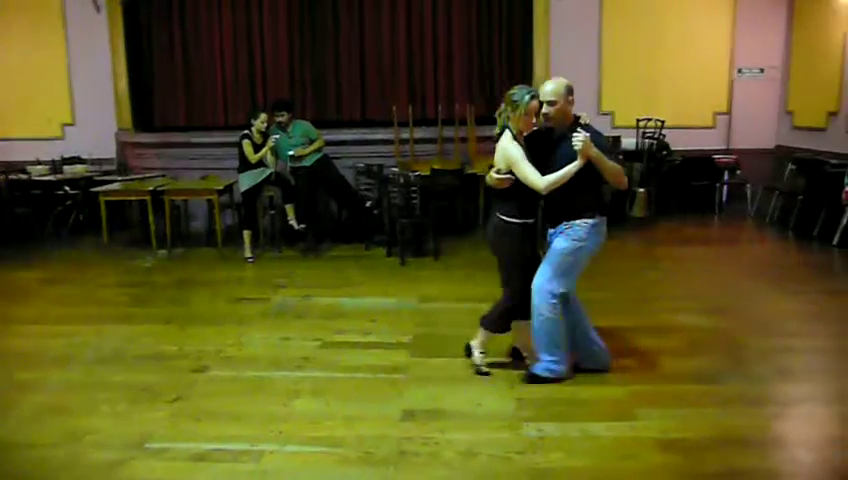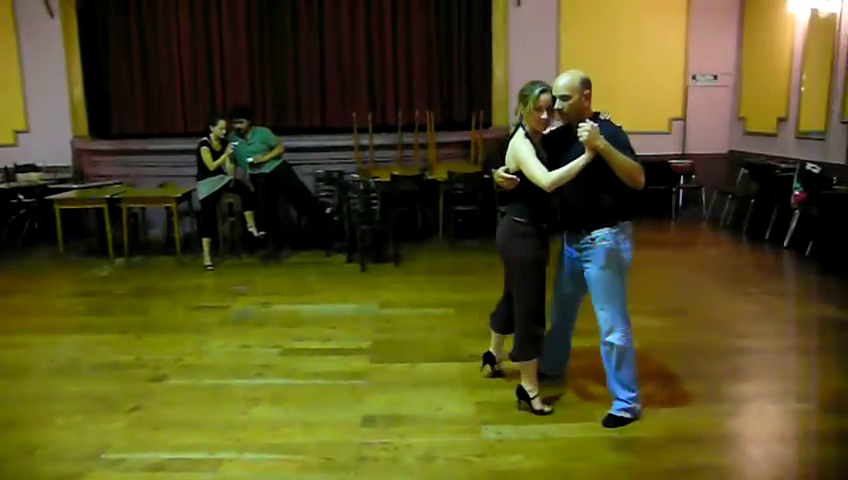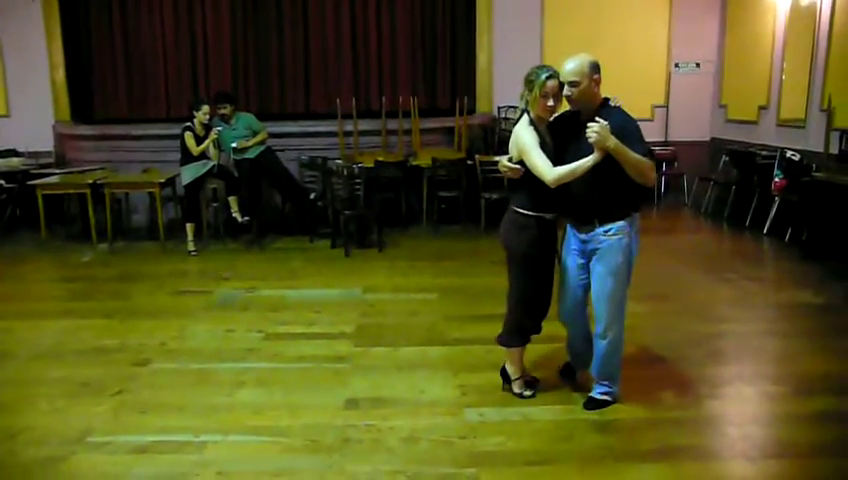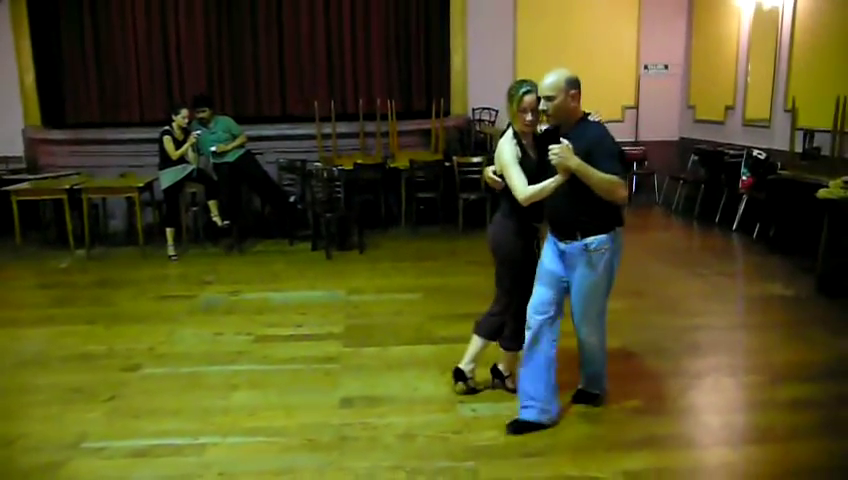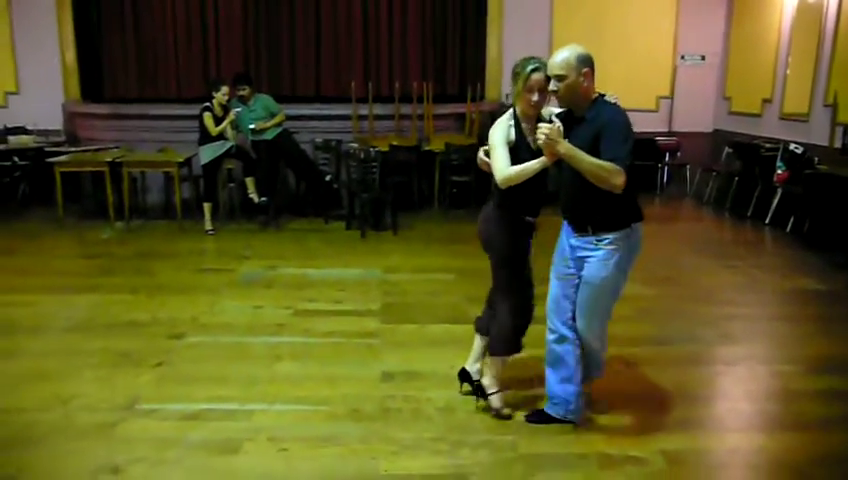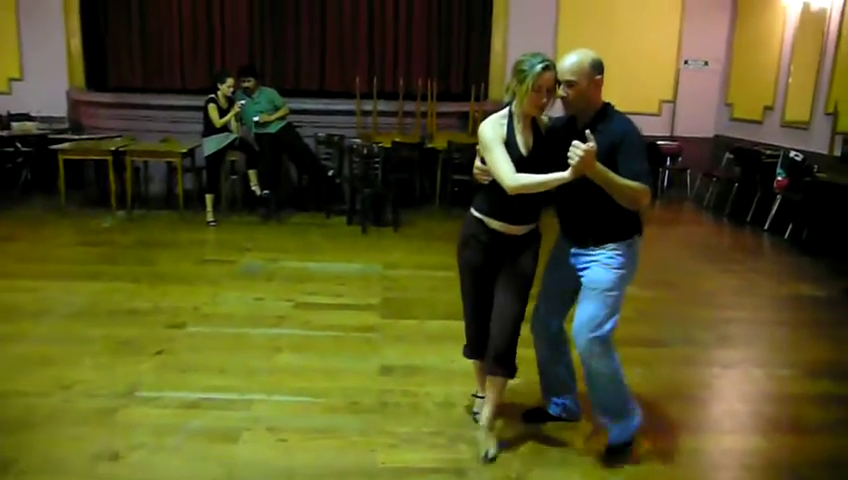
dt=0.7s
person 1, frame 1
left shoulder: (589, 136)
left elbow: (621, 181)
left wrist: (592, 153)
right wrist: (495, 176)
left hip: (582, 228)
right hip: (556, 228)
left knee: (544, 289)
right knee: (559, 293)
left ankle: (552, 364)
right ankle: (594, 354)
person 1, frame 2
left shoulder: (608, 132)
right shoulder: (557, 138)
left elbow: (637, 180)
left wrist: (601, 146)
right wrist: (504, 175)
left hip: (605, 239)
right hip: (573, 239)
left knee: (612, 323)
right knee: (562, 308)
left ankle: (627, 402)
right ankle: (552, 365)
person 1, frame 3
left shoulder: (619, 121)
right shoulder: (563, 123)
left elbow: (649, 177)
left wrist: (611, 144)
right wrist: (510, 164)
left hip: (612, 232)
right hip: (576, 230)
left knee: (606, 315)
right knee: (570, 307)
left ankle: (605, 386)
right ankle: (579, 359)
person 1, frame 4
left shoulder: (596, 137)
right shoulder: (547, 136)
left elbow: (619, 193)
left wrist: (575, 165)
left hip: (594, 244)
right hip: (556, 241)
left knee: (587, 323)
right knee: (539, 317)
left ankle: (594, 385)
right ankle: (536, 409)
person 1, frame 5
left shoulder: (611, 119)
right shoulder: (564, 120)
left elbow: (615, 180)
left wrist: (563, 148)
left hip: (612, 237)
right hip: (573, 232)
left knee: (588, 323)
right knee: (559, 320)
left ankle: (589, 370)
right ankle: (563, 404)
person 1, frame 6
left shoulder: (622, 131)
right shoulder: (558, 128)
left elbow: (641, 200)
left wrist: (593, 168)
right wrist: (489, 167)
left hip: (610, 250)
right hip: (569, 242)
left knee: (590, 339)
right knee: (544, 324)
left ankle: (624, 424)
right ankle: (561, 404)
person 2, frame 1
left shoulder: (518, 140)
right shoulder: (509, 147)
right elbow: (542, 185)
right wrist: (580, 161)
left hip: (521, 227)
right hip: (509, 230)
left knee: (527, 290)
right knee: (516, 294)
left ankle: (522, 349)
right ankle: (477, 345)
person 2, frame 2
left shoulder: (540, 139)
right shoulder: (521, 144)
right elbow: (548, 182)
right wrist: (588, 155)
left hip: (525, 231)
right hip: (521, 233)
left knee: (514, 296)
right knee: (530, 309)
left ankle: (493, 353)
right ankle: (528, 389)
person 2, frame 3
left shoulder: (549, 126)
right shoulder: (525, 133)
right elbow: (552, 177)
right wrist: (596, 155)
left hip: (542, 225)
right hip: (523, 226)
left knee: (539, 298)
right knee: (523, 299)
left ankle: (516, 368)
right ankle: (513, 373)
person 2, frame 4
left shoulder: (538, 138)
right shoulder: (508, 146)
right elbow: (524, 195)
right wrist: (561, 176)
left hip: (519, 230)
right hip: (513, 232)
left knee: (506, 302)
right knee: (520, 303)
left ankle: (467, 367)
right ankle: (505, 370)
person 2, frame 5
left shoulder: (547, 122)
right shoulder: (502, 128)
right elbow: (504, 177)
right wrist: (545, 160)
left hip: (522, 224)
right hip: (502, 223)
left knee: (503, 299)
right knee: (518, 304)
left ankle: (474, 369)
right ankle: (490, 381)
person 2, frame 6
left shoulder: (547, 128)
right shoulder: (492, 127)
right elbow: (511, 183)
right wrist: (569, 174)
left hip: (523, 241)
right hip: (482, 234)
left knee: (505, 328)
right knee: (478, 320)
left ankle: (488, 416)
right ankle: (481, 390)
person 3, frame 1
left shoulder: (265, 135)
right shoulder: (246, 137)
left elbow: (269, 158)
right elbow: (253, 159)
right wrist: (267, 147)
left hip: (262, 170)
right hip: (248, 175)
left knee: (287, 183)
right knee: (249, 210)
left ankle: (291, 219)
right ankle: (247, 248)
person 3, frame 2
left shoulder: (223, 142)
right shoulder: (204, 144)
left elbow: (227, 166)
right elbow: (211, 166)
right wrist: (226, 154)
left hip: (221, 177)
right hip: (206, 182)
left knee: (246, 191)
right knee: (208, 218)
left ankle: (251, 227)
right ankle: (206, 256)
person 3, frame 3
left shoulder: (208, 128)
right shoulder: (188, 129)
left elbow: (212, 154)
right elbow: (195, 152)
right wrist: (210, 140)
left hip: (205, 163)
right hip: (190, 167)
left knee: (230, 177)
right knee: (192, 203)
left ankle: (235, 212)
right ankle: (190, 241)
person 3, frame 4
left shoulder: (186, 131)
right shoulder: (166, 133)
right elbow: (174, 155)
right wrist: (189, 143)
left hip: (184, 167)
right hip: (169, 171)
left knee: (210, 181)
right knee: (172, 207)
left ankle: (215, 216)
right ankle: (170, 246)
person 3, frame 5
left shoulder: (225, 108)
right shoulder: (206, 109)
right elbow: (213, 132)
left wrist: (233, 142)
right wrist: (228, 120)
left hip: (223, 143)
right hip: (208, 147)
left knee: (248, 158)
right knee: (210, 183)
left ankle: (252, 192)
right ankle: (207, 220)
person 3, frame 6
left shoulder: (230, 100)
right shoulder: (211, 101)
right elbow: (218, 123)
left wrist: (237, 136)
right wrist: (233, 112)
left hip: (227, 135)
right hip: (212, 139)
left knee: (251, 150)
right knee: (213, 175)
left ankle: (254, 184)
right ankle: (209, 212)
person 4, frame 1
left shoulder: (303, 126)
right shoulder: (273, 132)
left elbow: (321, 141)
left wrist: (306, 151)
left hip: (318, 161)
right hip: (299, 170)
left knee: (341, 188)
right knee: (306, 204)
left ankle: (364, 215)
right ankle: (318, 235)
person 4, frame 2
left shoulder: (262, 132)
right shoulder: (232, 138)
left elbow: (280, 148)
left wrist: (265, 157)
left hip: (277, 168)
right hip: (259, 177)
left knee: (301, 195)
right knee: (265, 211)
left ankle: (324, 223)
right ankle: (277, 242)
person 4, frame 3
left shoulder: (246, 118)
right shoulder: (216, 124)
left elbow: (264, 133)
left wrist: (249, 143)
left hip: (261, 153)
right hip: (243, 161)
left knee: (284, 179)
right knee: (250, 195)
left ankle: (308, 207)
right ankle: (259, 227)
person 4, frame 4
left shoulder: (225, 121)
right shoulder: (194, 127)
left elbow: (243, 137)
left wrist: (228, 147)
left hip: (240, 156)
right hip: (221, 165)
left knee: (263, 181)
right knee: (229, 198)
left ankle: (286, 207)
right ankle: (236, 231)
person 4, frame 5
left shoulder: (264, 100)
right shoulder: (234, 105)
left elbow: (282, 115)
left wrist: (267, 125)
left hip: (277, 134)
right hip: (259, 142)
left knee: (299, 158)
right knee: (267, 172)
left ankle: (322, 184)
right ankle: (271, 208)
person 4, frame 6
left shoulder: (269, 93)
right shoulder: (239, 97)
left elbow: (286, 109)
left wrist: (271, 117)
left hip: (281, 127)
right hip: (263, 134)
left knee: (302, 151)
right knee: (269, 163)
left ankle: (324, 178)
right ankle: (272, 197)
